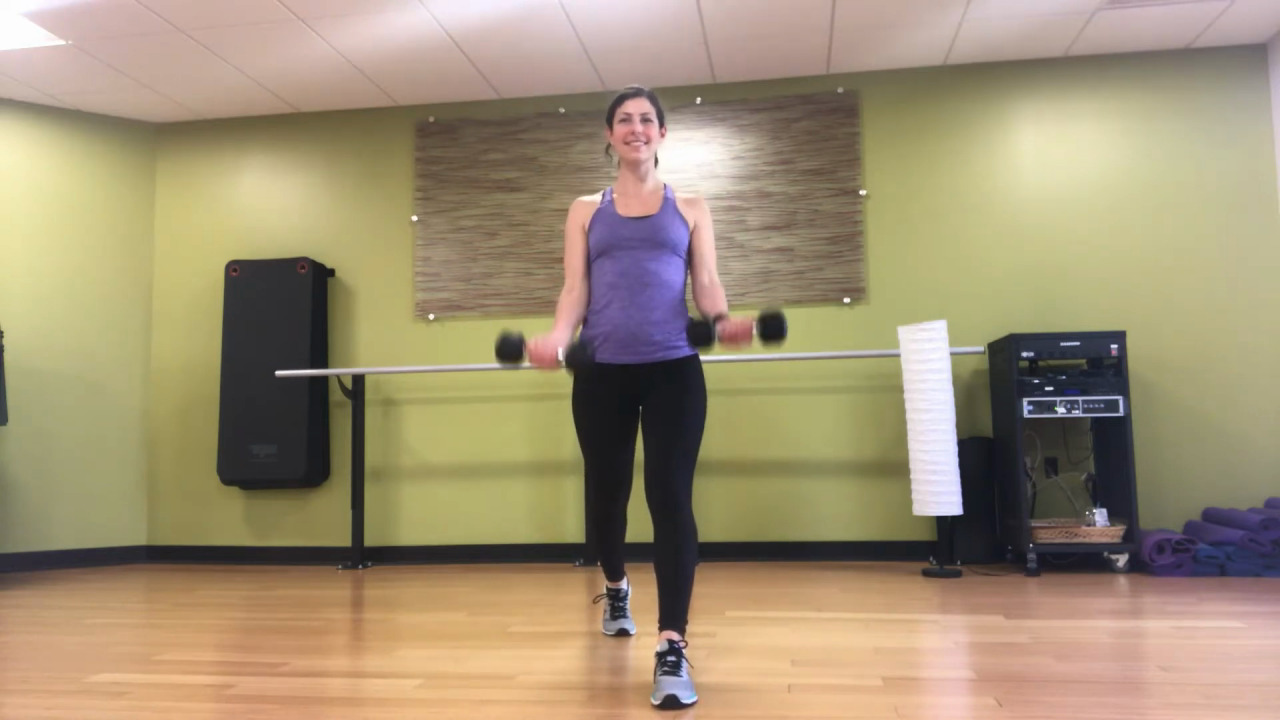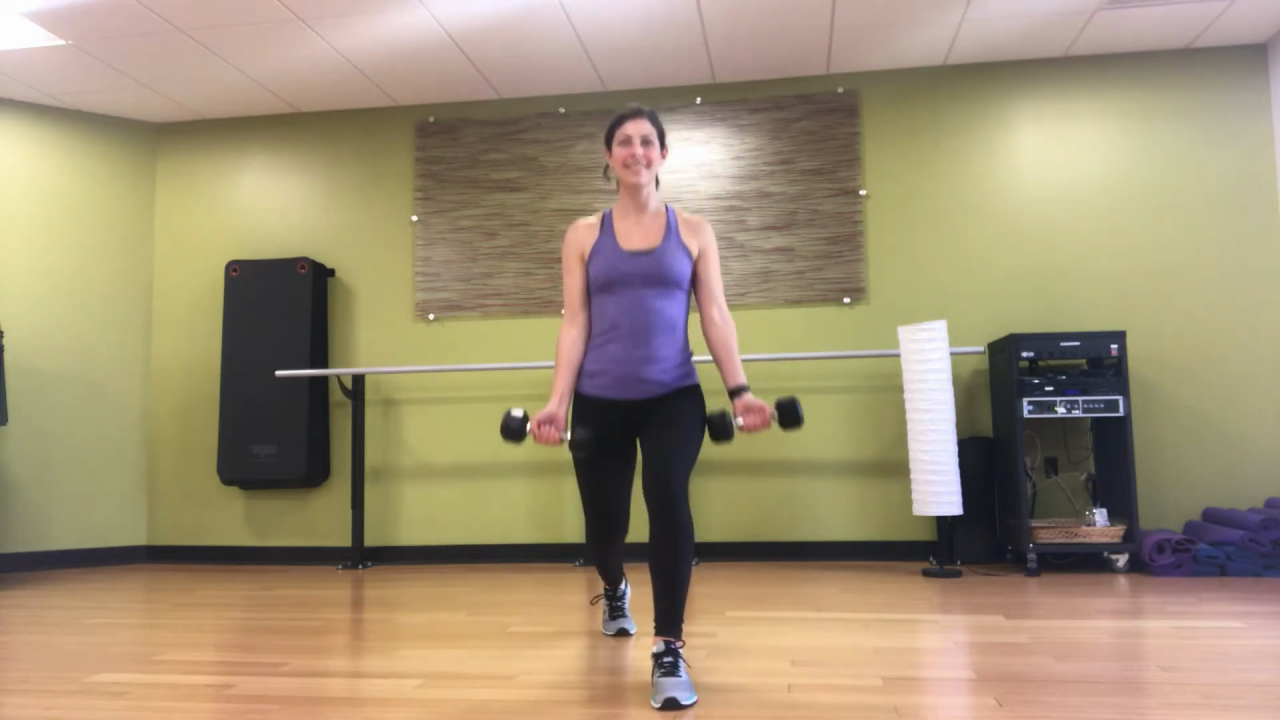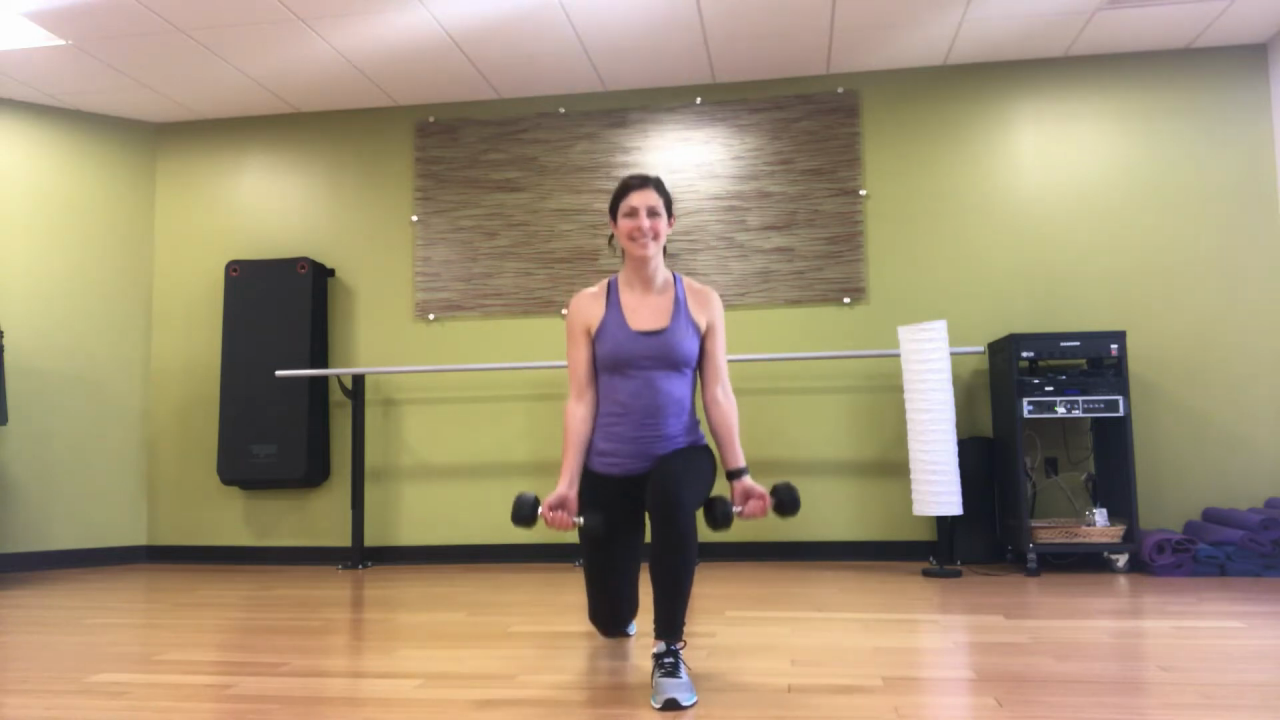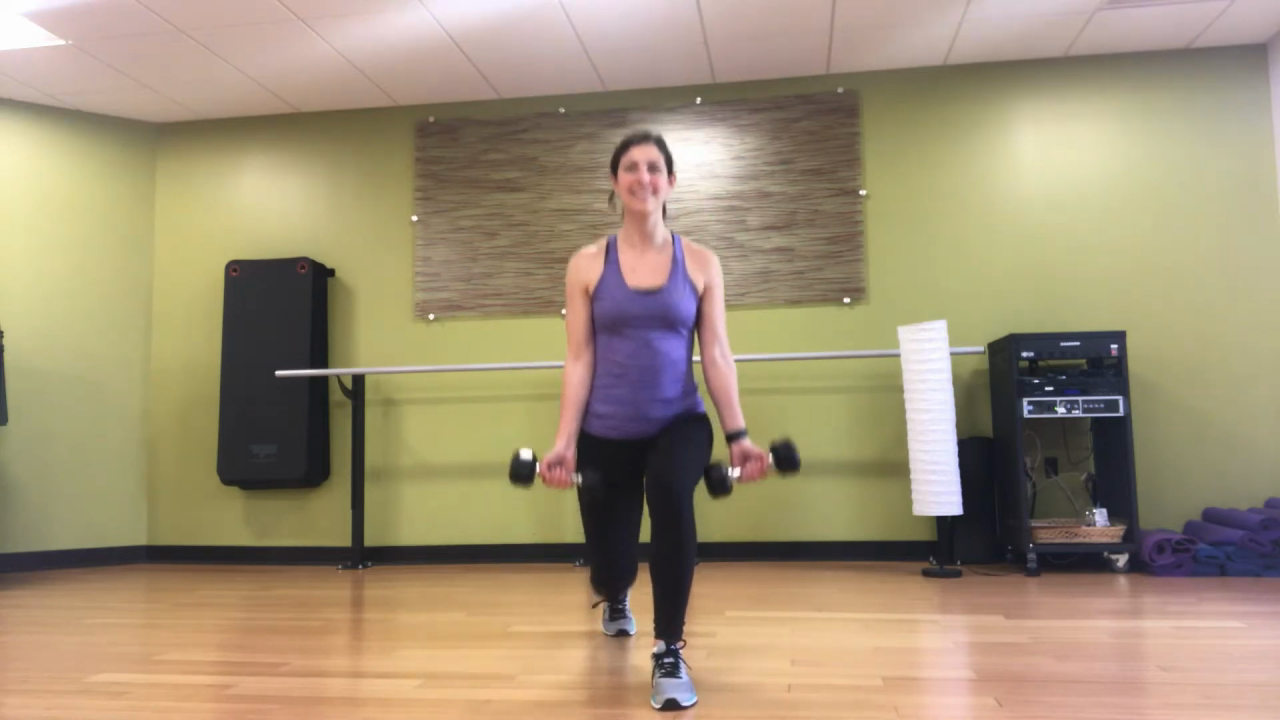
dt=0.4s
person 1, frame 1
left shoulder: (689, 207)
right shoulder: (586, 210)
left elbow: (705, 281)
right elbow: (576, 287)
left wrist: (722, 321)
right wrist: (556, 338)
left hip: (673, 367)
right hip: (602, 370)
left knee: (670, 497)
right knee: (607, 493)
left ankle: (671, 649)
right ankle: (615, 588)
person 1, frame 2
left shoulder: (693, 231)
right shoulder: (583, 234)
left elbow: (714, 315)
right elbow: (574, 323)
left wrist: (739, 391)
right wrist: (557, 401)
left hip: (672, 394)
right hip: (601, 399)
left knee: (666, 492)
right knee: (605, 525)
left ankle: (669, 651)
right ankle: (615, 589)
person 1, frame 3
left shoulder: (702, 302)
right shoulder: (588, 306)
left elbow: (717, 394)
right elbow: (581, 400)
left wrist: (738, 474)
right wrist: (568, 482)
left hip: (680, 455)
right hip: (608, 469)
left knee: (671, 500)
right knee: (610, 618)
left ankle: (668, 654)
right ankle: (624, 604)
person 1, frame 4
left shoulder: (699, 262)
right shoulder: (588, 264)
left elbow: (716, 353)
right elbow: (579, 359)
left wrist: (737, 434)
right wrist: (565, 439)
left hip: (678, 422)
right hip: (607, 432)
left knee: (670, 499)
right knee: (609, 561)
left ankle: (669, 653)
right ankle: (617, 599)
